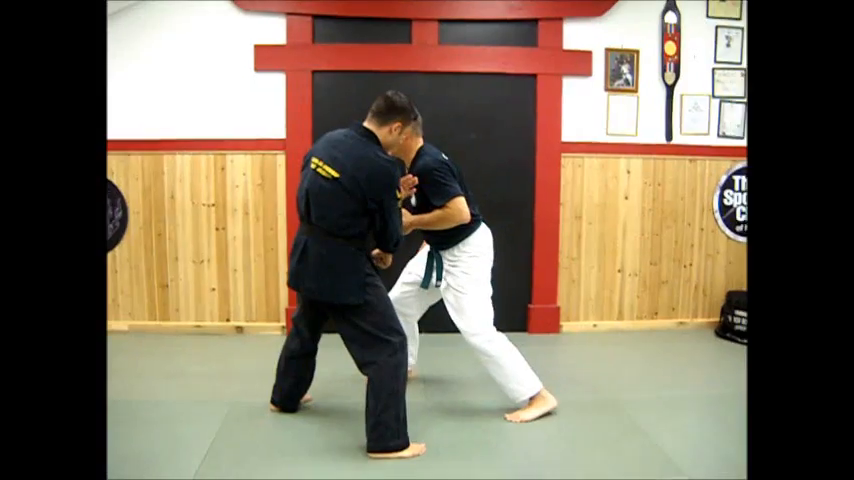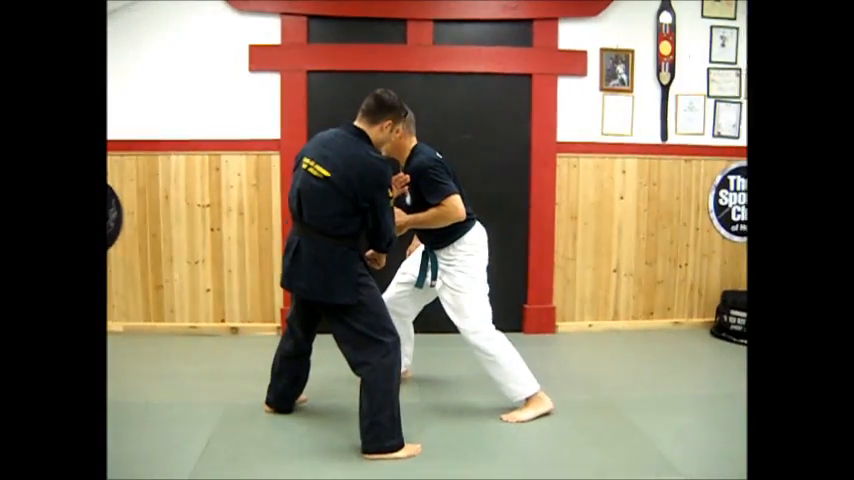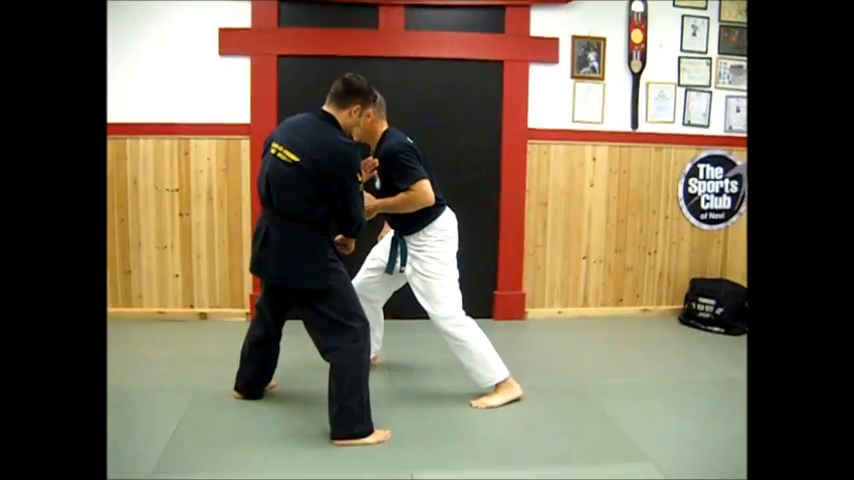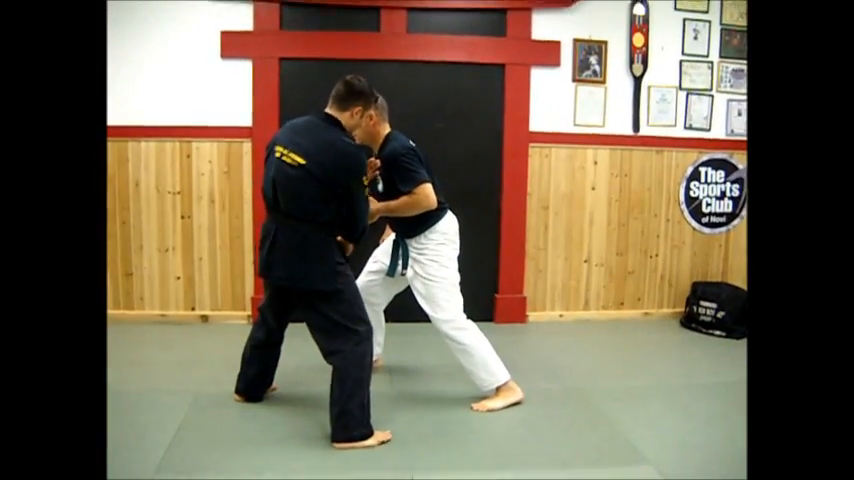
dt=0.4s
person 1, frame 1
left shoulder: (327, 141)
right shoulder: (382, 166)
right elbow: (389, 234)
right wrist: (386, 253)
left hip: (308, 253)
right hip: (343, 263)
left knee: (305, 328)
right knee: (388, 346)
left ankle: (284, 397)
right ankle: (387, 440)
person 1, frame 2
left shoulder: (318, 141)
right shoulder: (373, 165)
right elbow: (381, 234)
right wrist: (379, 253)
left hip: (300, 253)
right hip: (336, 263)
left knee: (299, 329)
right knee: (380, 346)
left ankle: (280, 398)
right ankle: (382, 441)
person 1, frame 3
left shoulder: (287, 127)
right shoulder: (341, 150)
right elbow: (350, 219)
right wrist: (348, 238)
left hip: (270, 239)
right hip: (305, 249)
left knee: (269, 315)
right knee: (350, 332)
left ankle: (249, 383)
right ankle: (351, 427)
person 1, frame 4
left shoulder: (288, 131)
right shoulder: (347, 152)
right elbow: (362, 213)
right wrist: (348, 237)
left hip: (276, 241)
right hip: (314, 252)
left knee: (272, 318)
right knee: (352, 337)
left ankle: (250, 387)
right ankle: (351, 430)
person 2, frame 1
left shoulder: (429, 165)
right shoulder: (418, 162)
left elbow: (460, 213)
left wrist: (412, 222)
right wrist: (427, 235)
left hip: (465, 252)
right hip: (440, 250)
left knee: (477, 330)
right knee: (398, 304)
left ankle: (537, 396)
person 2, frame 2
left shoulder: (424, 164)
right shoulder: (411, 162)
left elbow: (456, 211)
left wrist: (408, 222)
right wrist: (419, 234)
left hip: (460, 251)
right hip: (434, 249)
left knee: (477, 328)
right knee: (394, 304)
left ankle: (534, 397)
right ankle: (398, 366)
person 2, frame 3
left shoulder: (394, 149)
right shoulder: (383, 146)
left elbow: (425, 196)
left wrist: (377, 206)
right wrist: (391, 219)
left hip: (430, 236)
right hip: (404, 234)
left knee: (447, 314)
right knee: (363, 289)
left ankle: (504, 384)
right ankle: (367, 353)
person 2, frame 4
left shoulder: (396, 152)
right shoulder: (384, 149)
left elbow: (427, 199)
left wrist: (380, 208)
right wrist: (392, 223)
left hip: (431, 239)
right hip: (405, 237)
left knee: (448, 317)
right knee: (365, 292)
left ankle: (506, 387)
right ankle: (368, 356)
